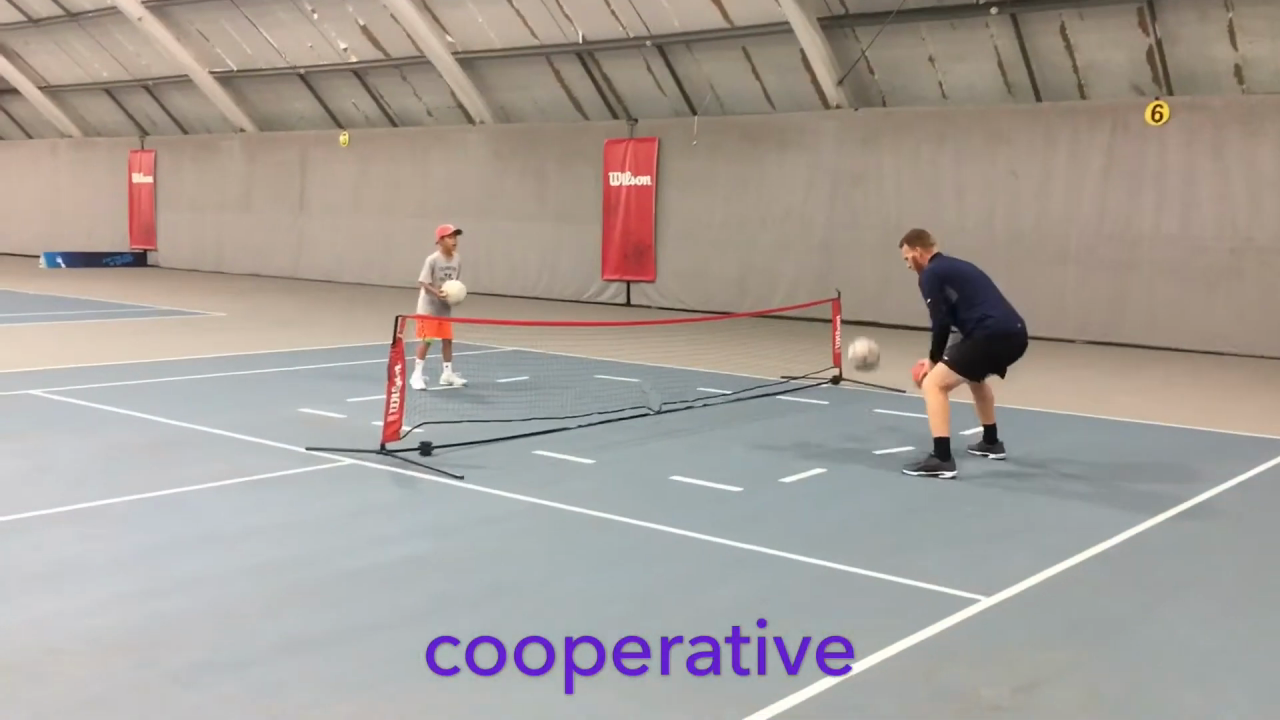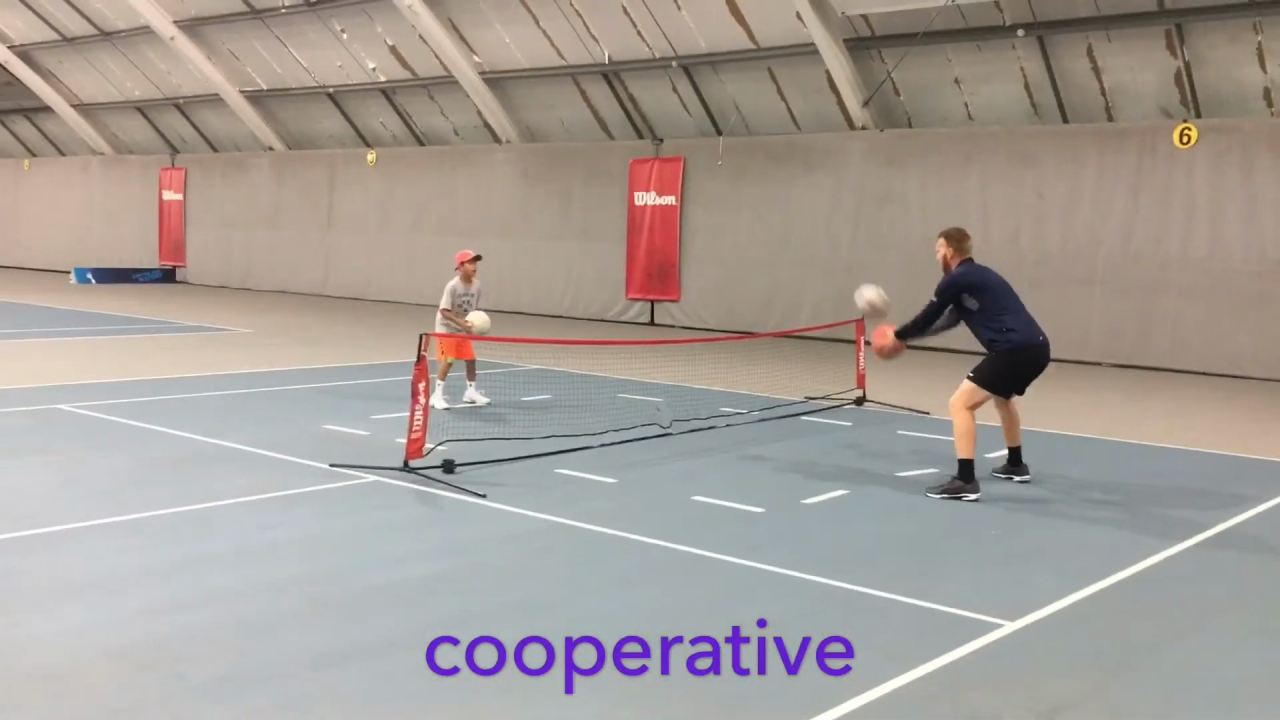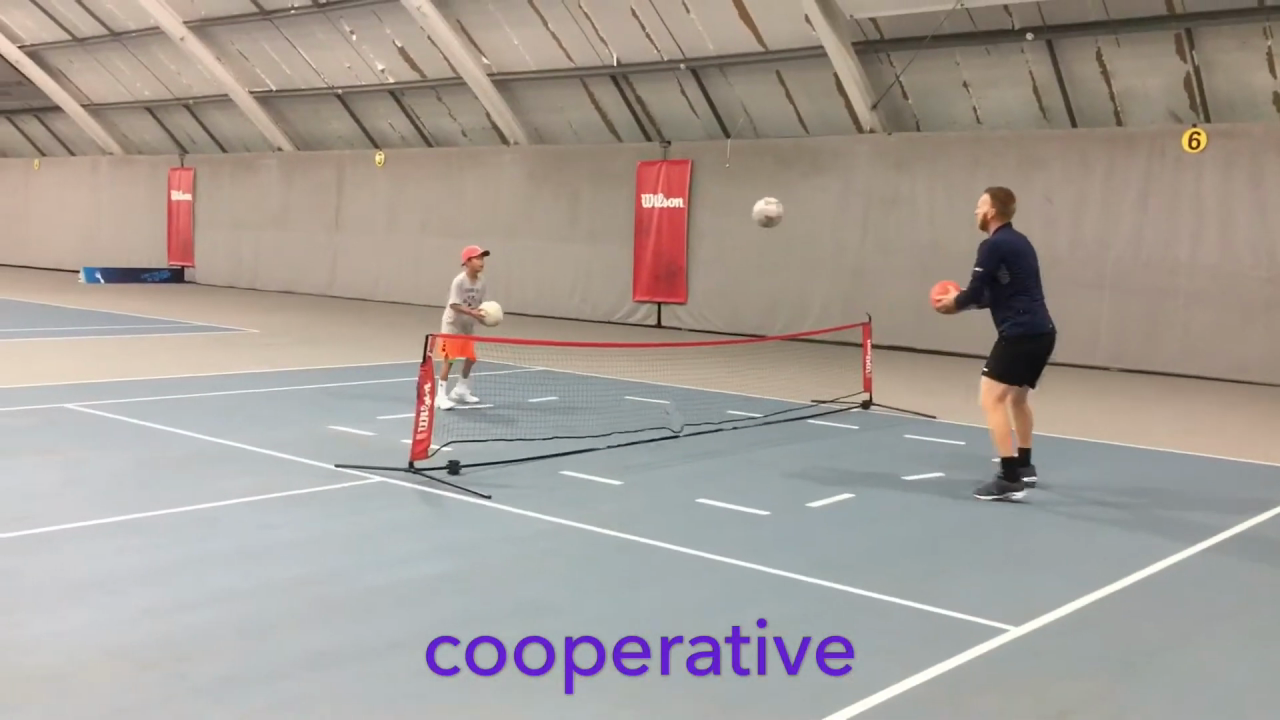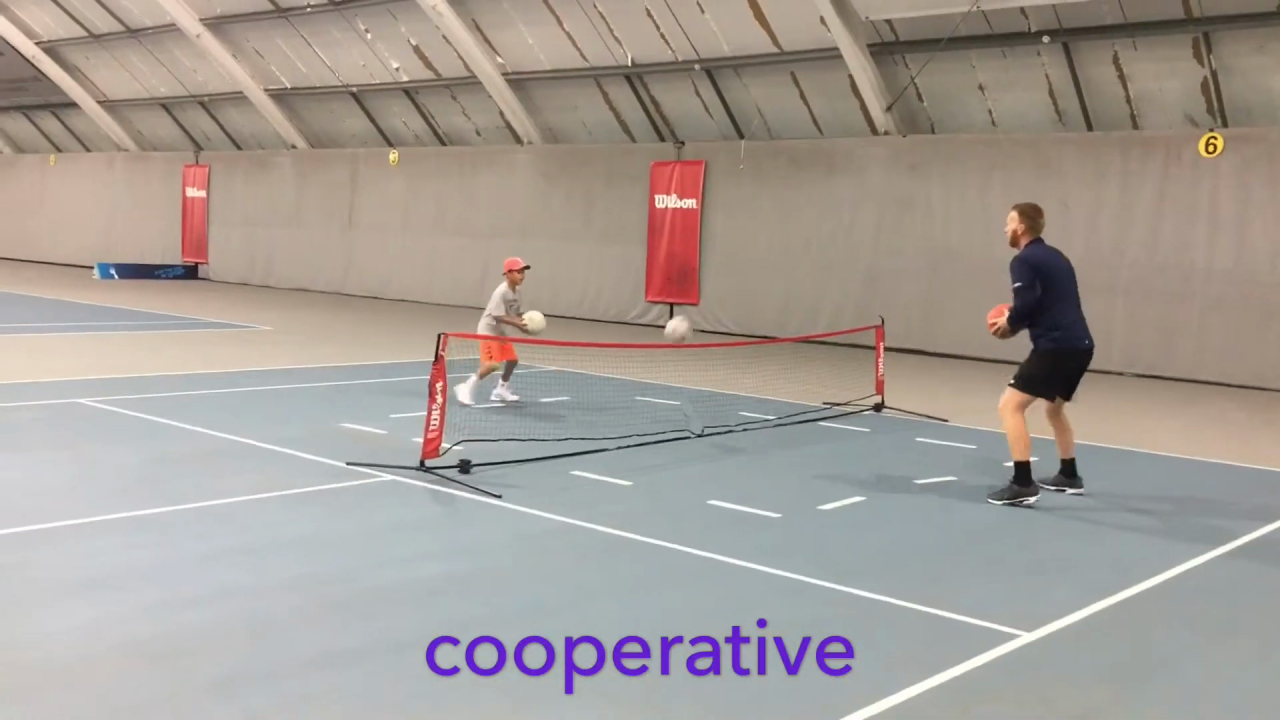
dt=0.4s
person 1, frame 1
left shoulder: (931, 274)
right shoulder: (956, 267)
left elbow: (941, 323)
left wrist: (934, 359)
right wrist: (943, 358)
left hip: (994, 336)
right hip: (1015, 334)
left knee: (933, 384)
right knee: (973, 375)
left ankle: (942, 458)
right ankle: (991, 442)
person 1, frame 2
left shoulder: (956, 280)
right shoulder: (979, 275)
left elbow: (929, 316)
right elbow: (949, 319)
left wrist: (900, 336)
right wrist: (913, 335)
left hip: (1014, 350)
right hip: (1036, 348)
left knee: (961, 403)
right knee: (1001, 396)
left ankle: (965, 480)
right ankle: (1016, 464)
person 1, frame 3
left shoulder: (992, 245)
right shoulder: (1021, 243)
left elbow: (976, 293)
left wrist: (955, 302)
right wrist: (969, 299)
left hip: (1019, 333)
right hip: (1041, 331)
left knee: (991, 399)
right knee: (1018, 396)
left ankle: (1010, 478)
right ankle: (1024, 466)
person 1, frame 4
left shoulder: (1023, 260)
right shoulder: (1056, 257)
left elbow: (1025, 306)
left wrist: (1010, 323)
right wrist: (1020, 321)
left hip: (1055, 347)
right hip: (1080, 345)
left knee: (1010, 405)
right knee: (1054, 407)
left ankle: (1023, 483)
right ankle: (1069, 476)
